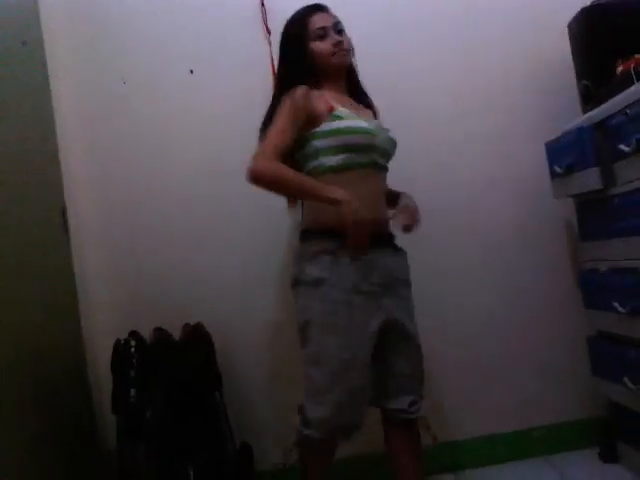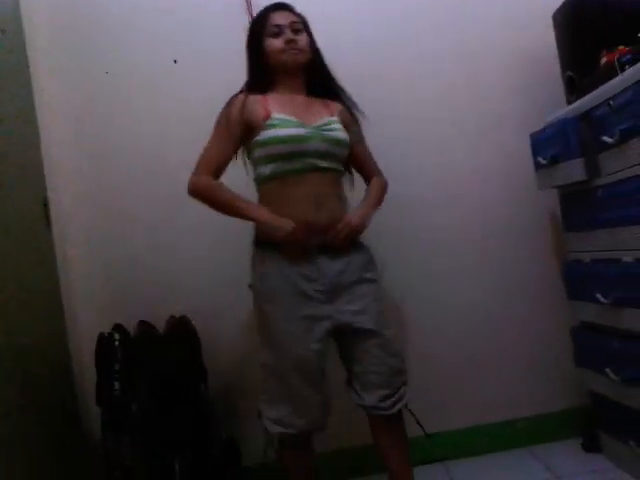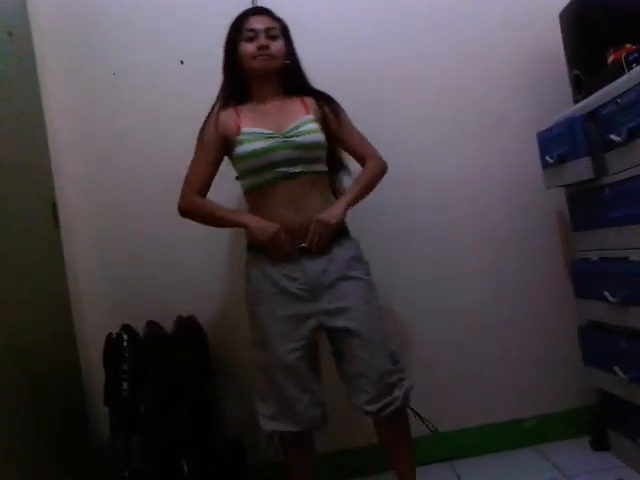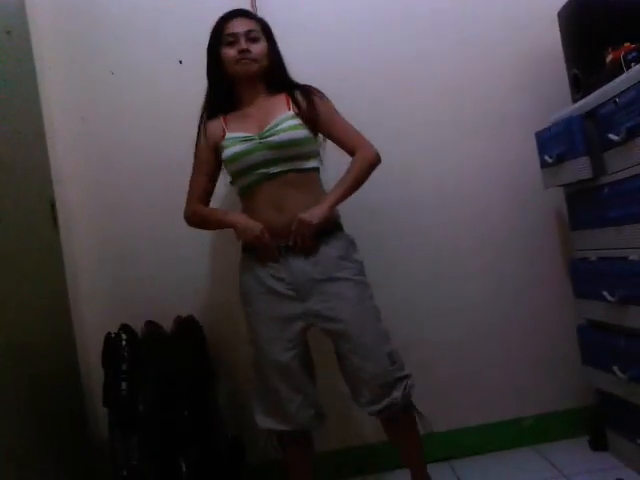
dt=0.2s
person 1, frame 1
left shoulder: (367, 109)
right shoulder: (303, 99)
right elbow: (260, 168)
left wrist: (401, 200)
right wrist: (338, 198)
left hip: (385, 258)
right hip: (330, 261)
left knee: (402, 392)
right knee: (335, 397)
person 1, frame 2
left shoulder: (338, 108)
right shoulder: (248, 106)
left elbow: (374, 176)
right elbow: (200, 182)
left wrist: (365, 210)
right wrist: (265, 217)
left hip: (350, 261)
right hip: (283, 267)
left knee: (383, 380)
right knee: (295, 399)
person 1, frame 3
left shoulder: (315, 104)
right shoulder: (223, 121)
left elbow: (375, 162)
right elbow: (189, 201)
left wrist: (340, 207)
right wrist: (247, 220)
left hip: (336, 258)
right hip: (272, 271)
left knee: (381, 377)
right knee: (290, 397)
person 1, frame 4
left shoulder: (302, 99)
right shoulder: (214, 129)
left elbow: (367, 154)
right elbow: (193, 208)
left wrist: (325, 205)
right wrist: (235, 220)
left hip: (326, 255)
right hip: (264, 270)
left knee: (380, 372)
right knee: (285, 396)
